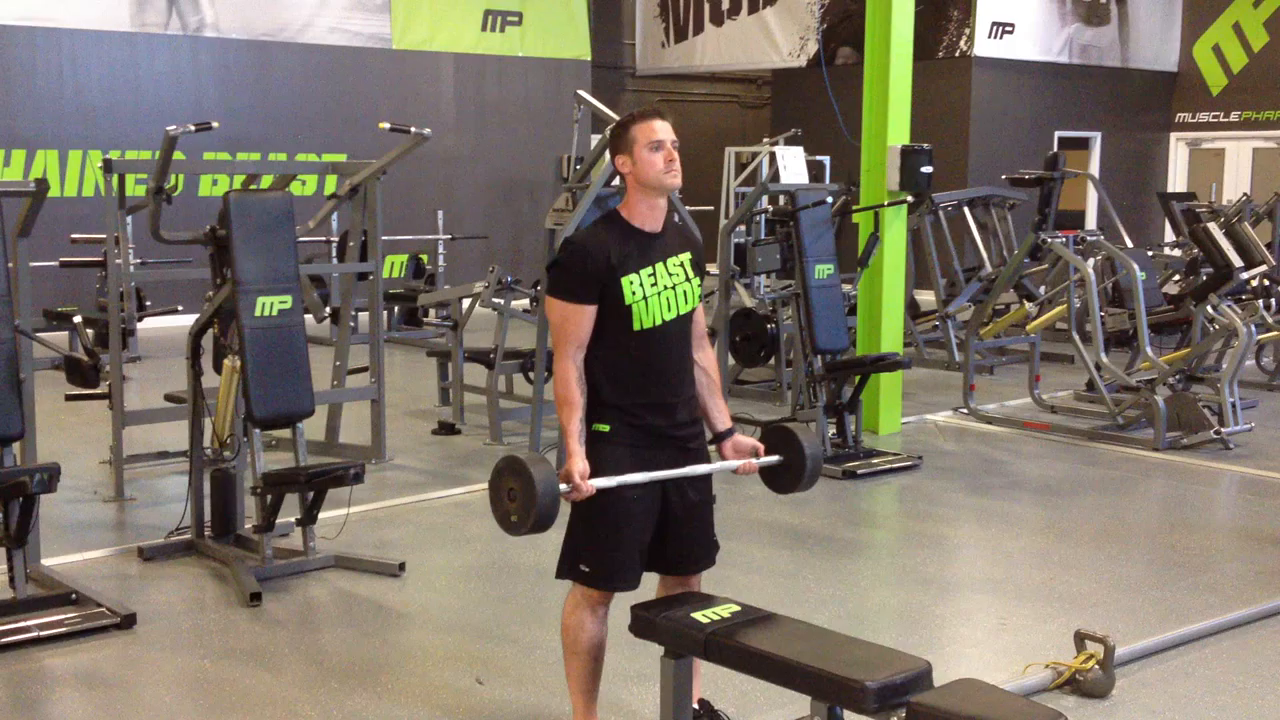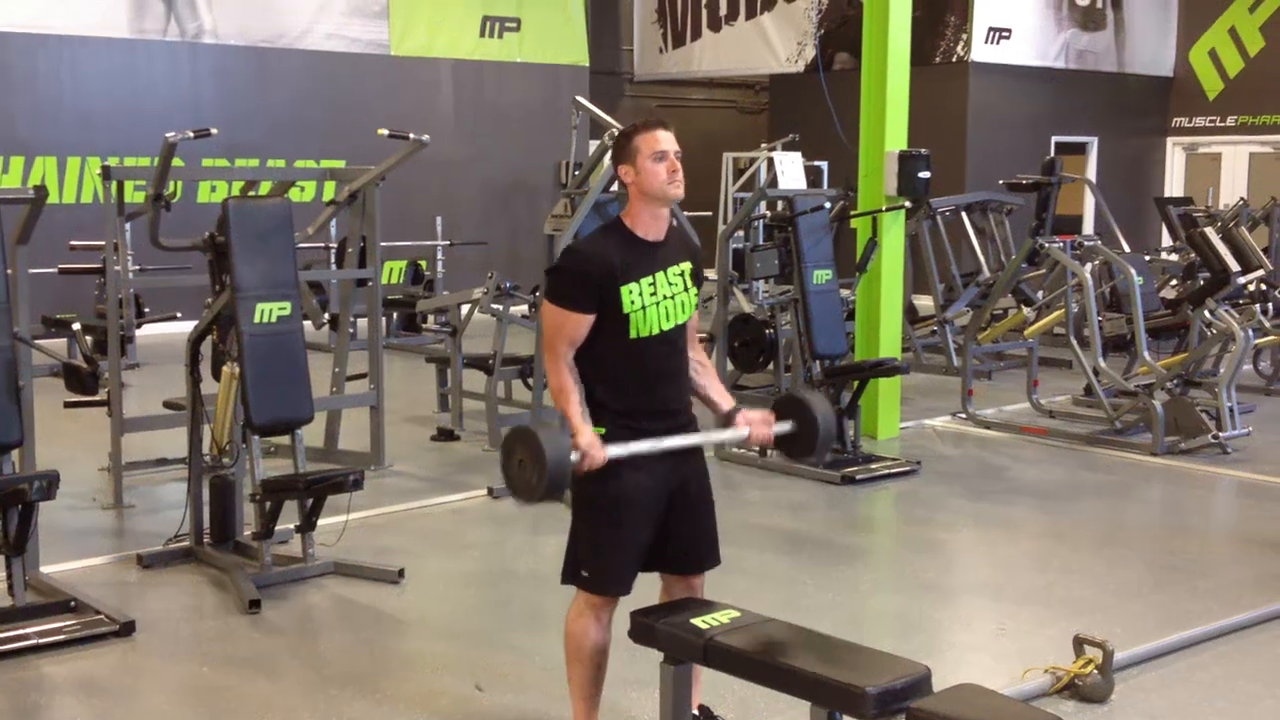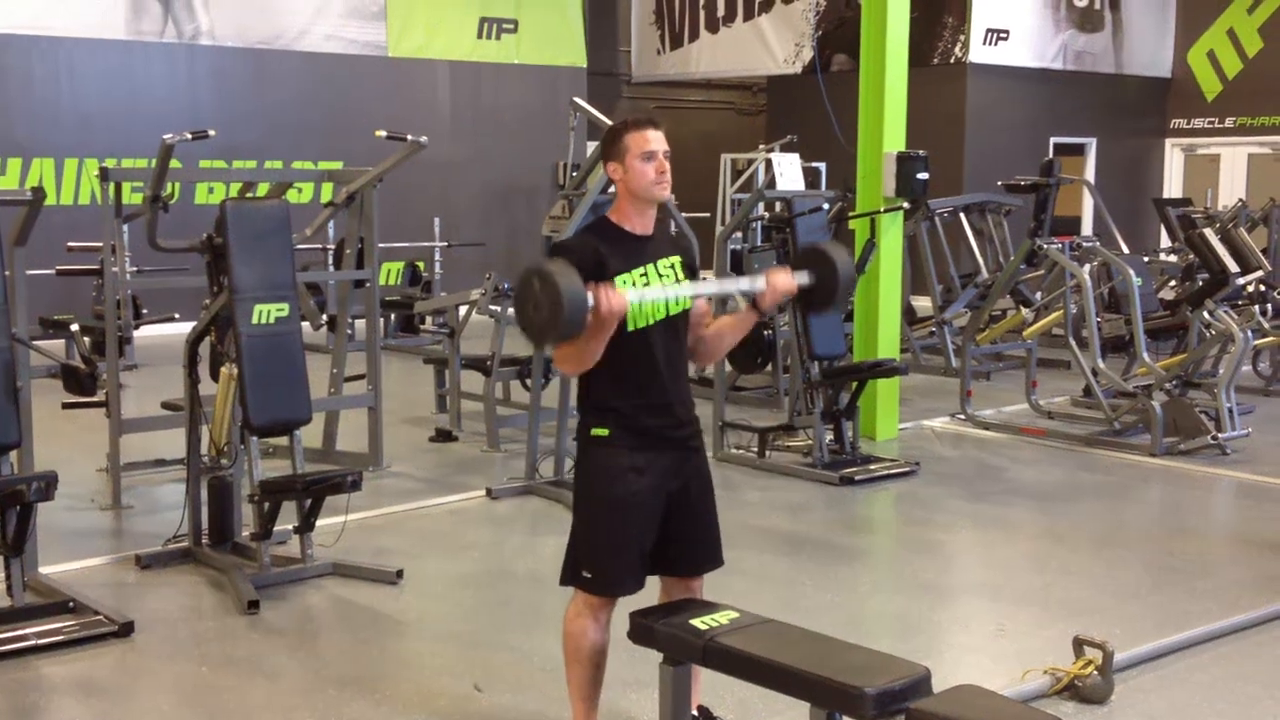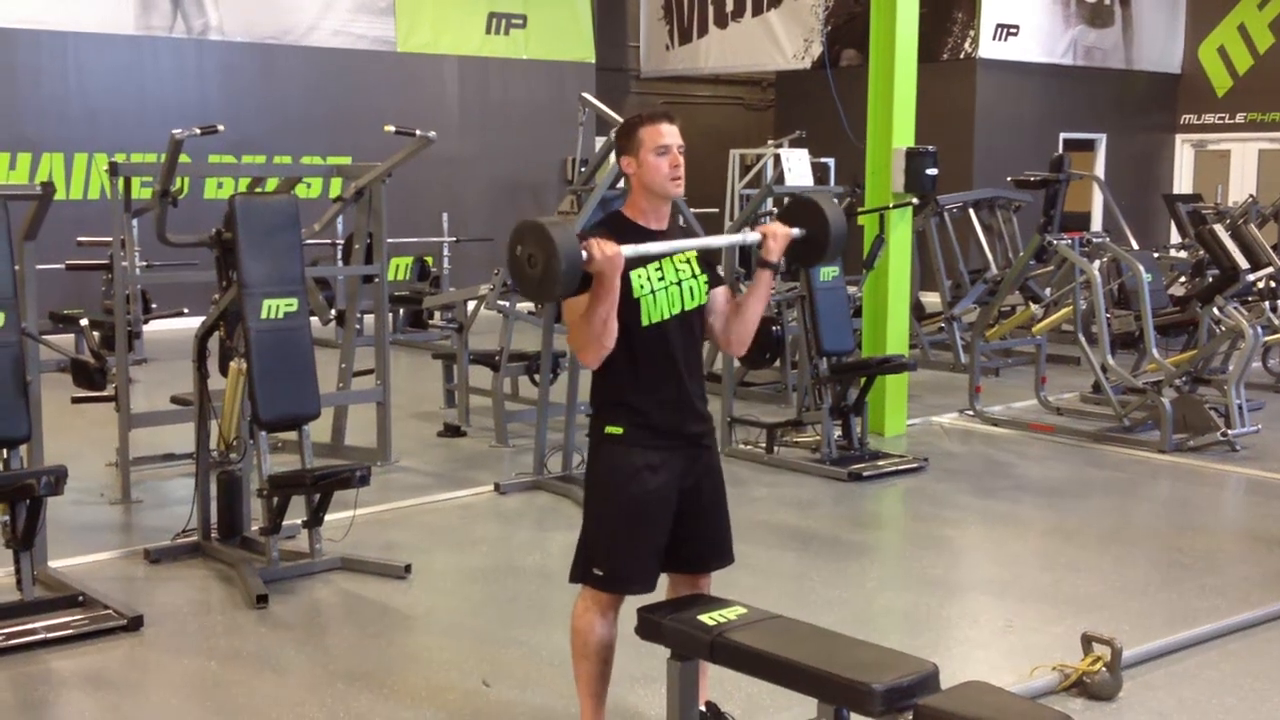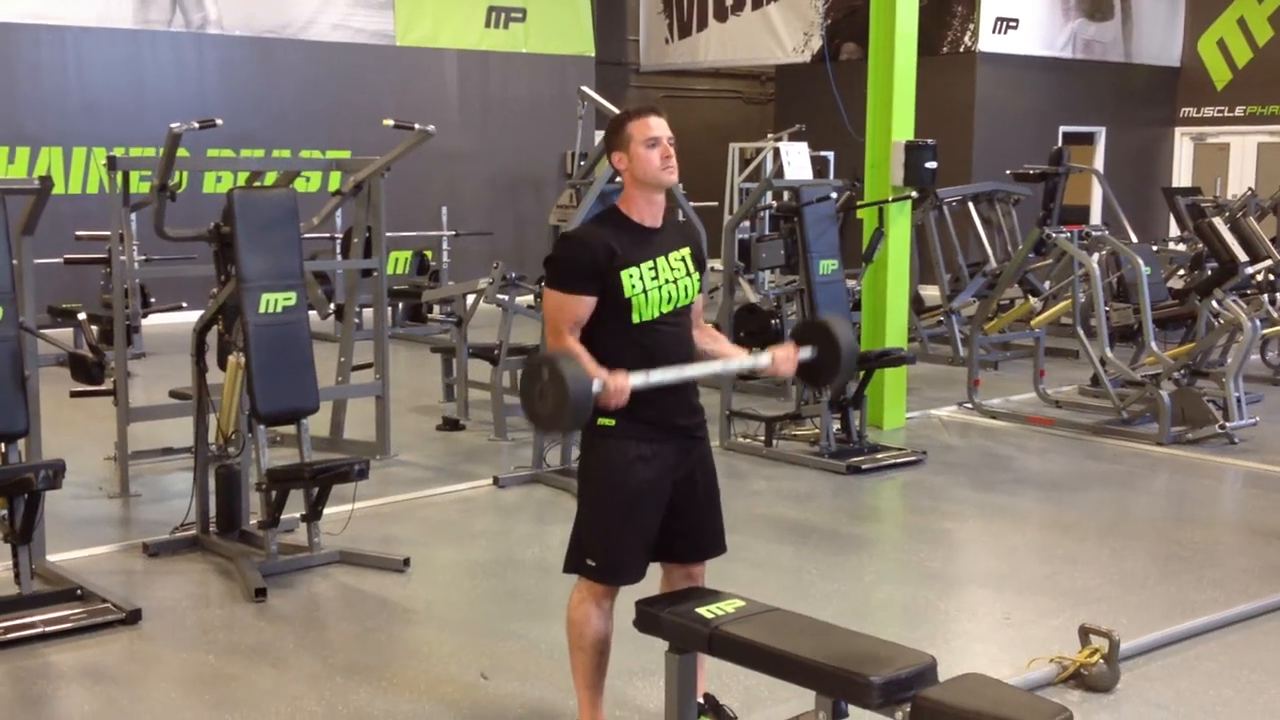
dt=0.4s
person 1, frame 1
left shoulder: (687, 242)
right shoulder: (590, 251)
right elbow: (568, 359)
left wrist: (724, 430)
right wrist: (574, 450)
left hip: (682, 441)
right hip: (617, 445)
left knee: (685, 576)
right knee: (595, 586)
person 1, frame 2
left shoulder: (685, 250)
right shoulder: (590, 259)
right elbow: (558, 357)
left wrist: (733, 409)
right wrist: (581, 433)
left hip: (678, 441)
right hip: (615, 449)
left knee: (687, 578)
right knee: (599, 592)
person 1, frame 3
left shoulder: (678, 248)
right shoulder: (584, 255)
left elbow: (702, 347)
right elbow: (570, 362)
left wrist: (757, 305)
right wrist: (605, 317)
left hip: (681, 440)
right hip: (615, 448)
left knee: (686, 580)
right knee: (597, 592)
person 1, frame 4
left shoulder: (694, 245)
right shoulder: (597, 246)
left elbow: (732, 339)
right elbow: (589, 353)
left wrist: (766, 265)
right wrist: (606, 275)
left hip: (694, 437)
right hip: (628, 445)
left knee: (695, 575)
right knee: (606, 588)
person 1, frame 5
left shoulder: (685, 239)
right shoulder: (588, 246)
right elbow: (560, 336)
left wrist: (753, 358)
right wrist: (599, 378)
left hip: (686, 429)
right hip: (622, 437)
left knee: (688, 567)
right knee: (600, 579)
